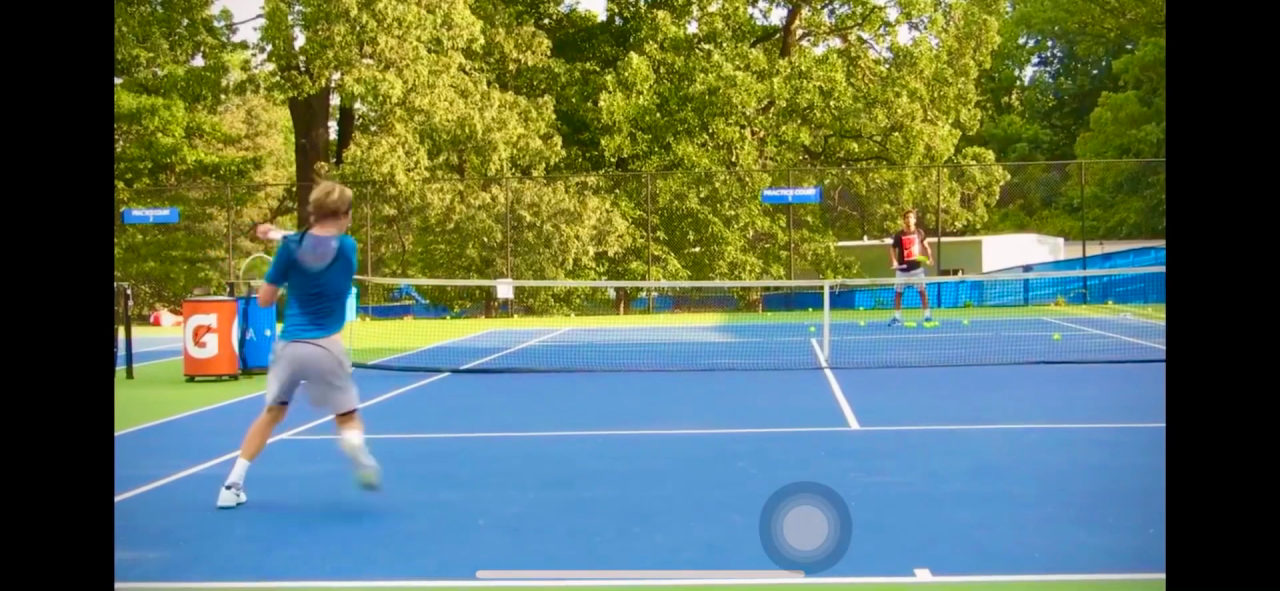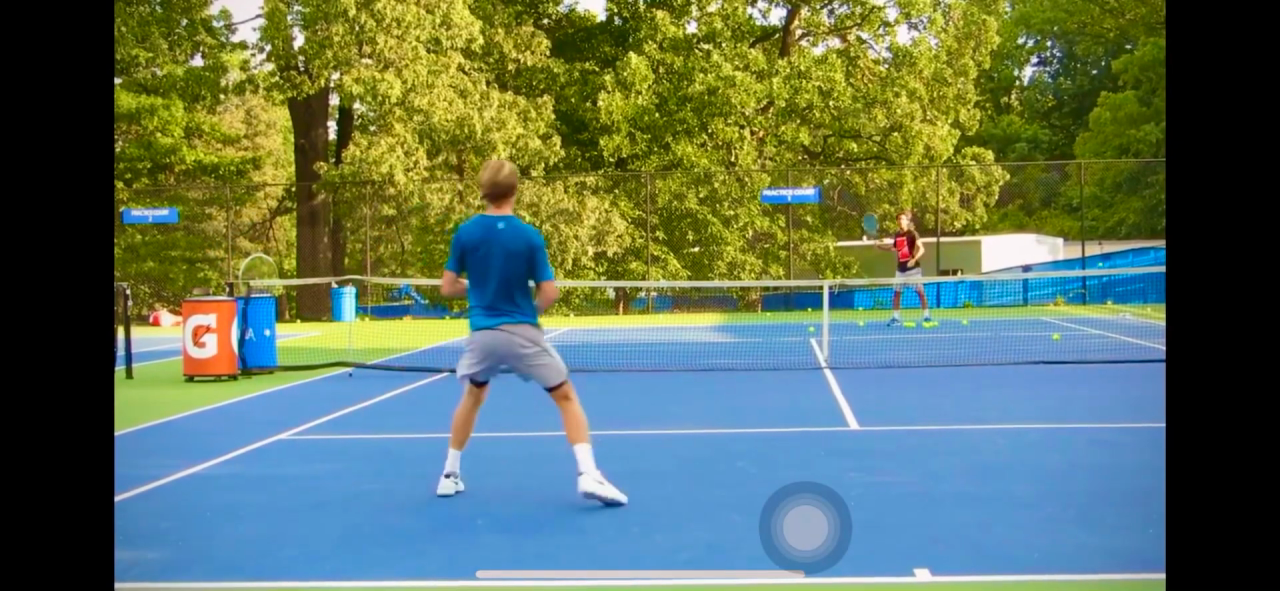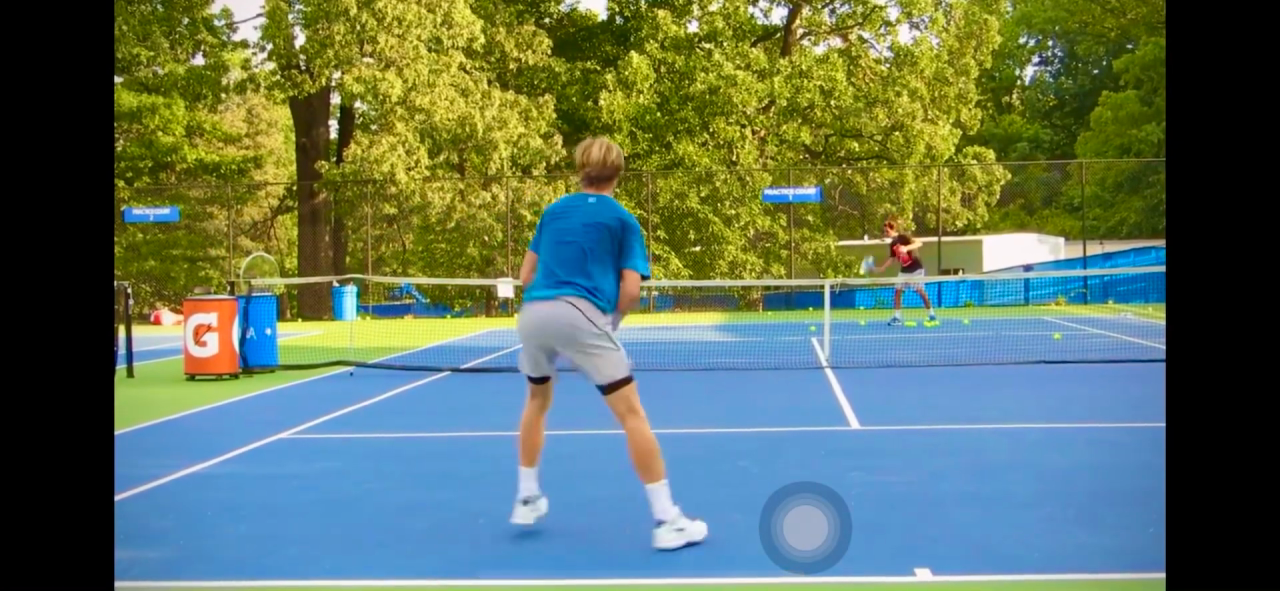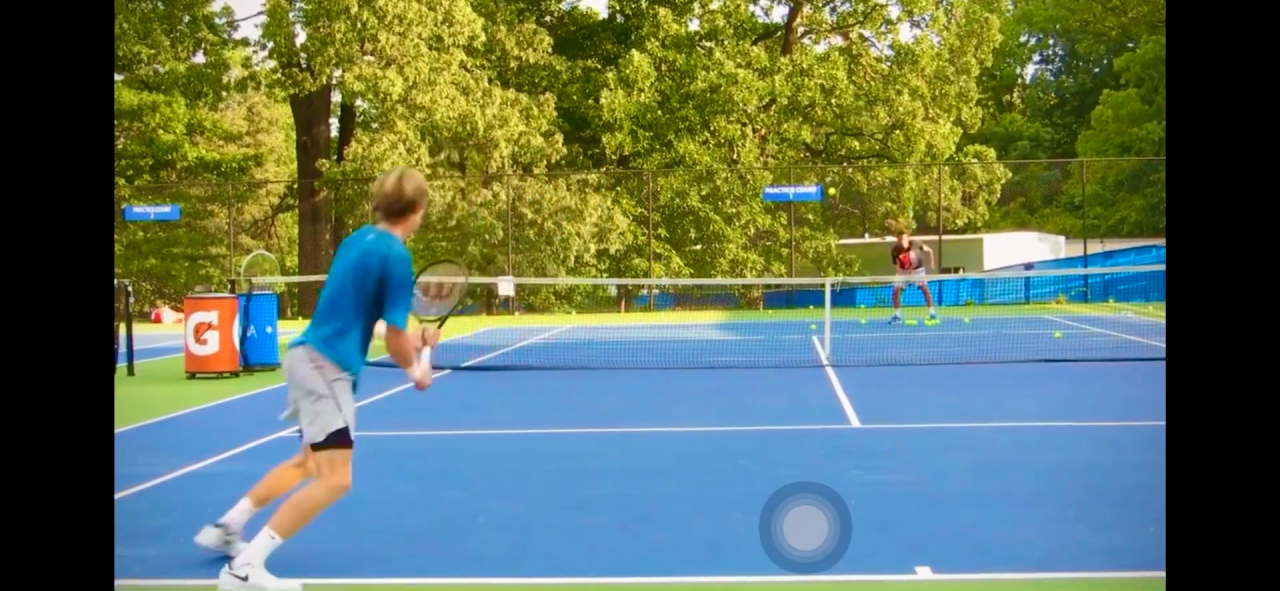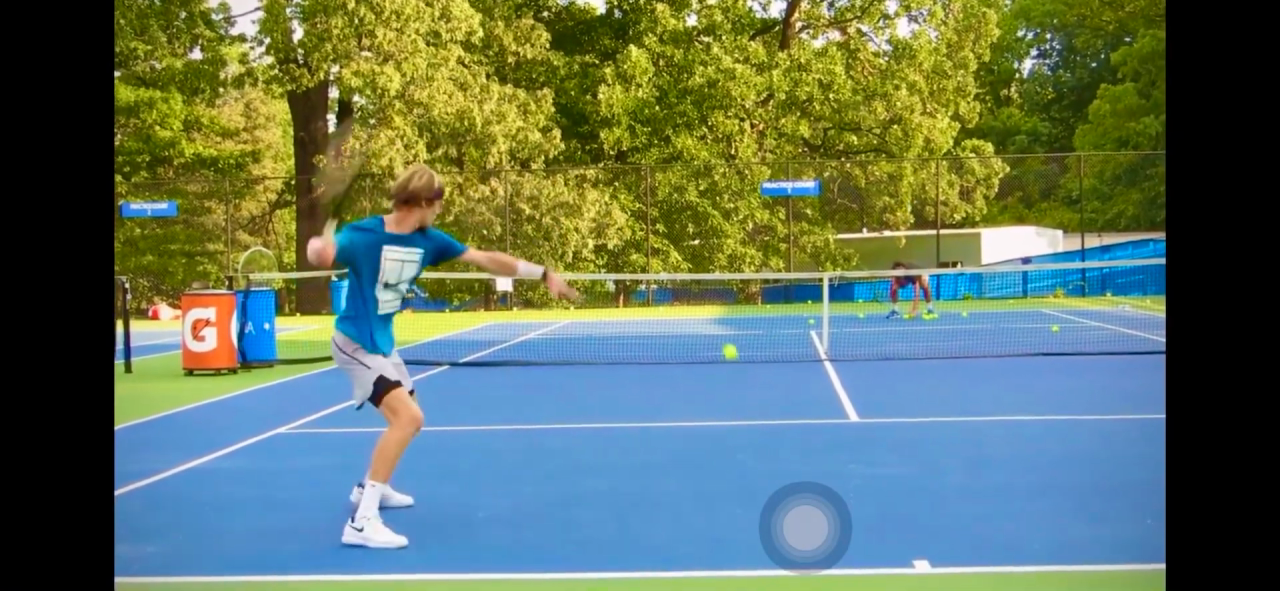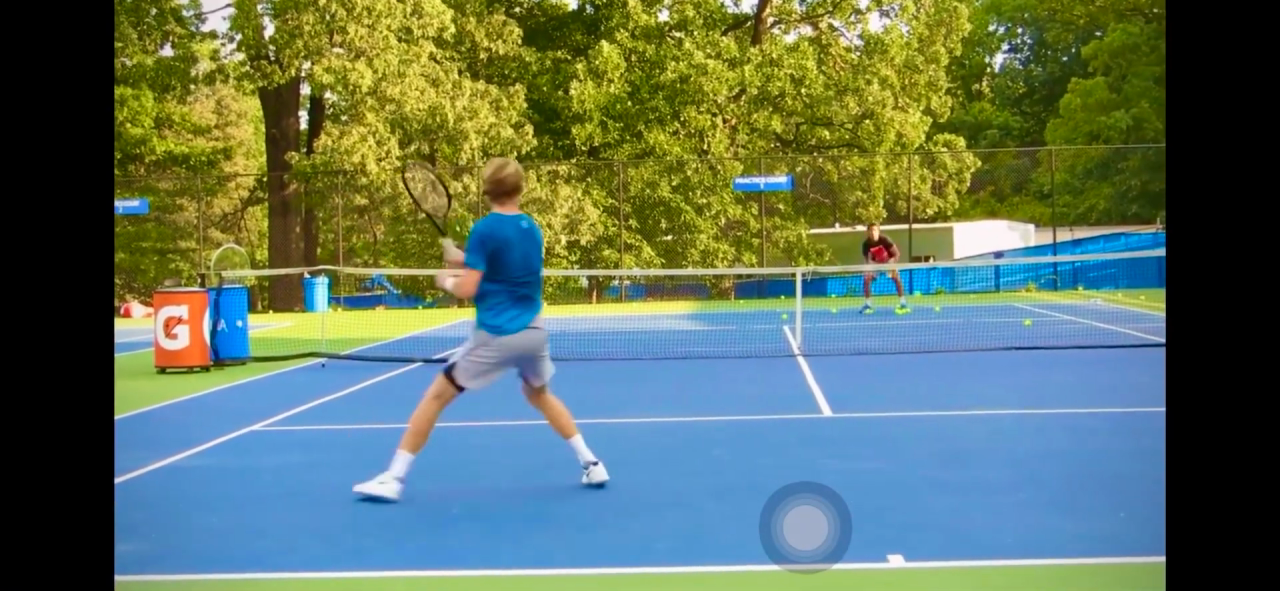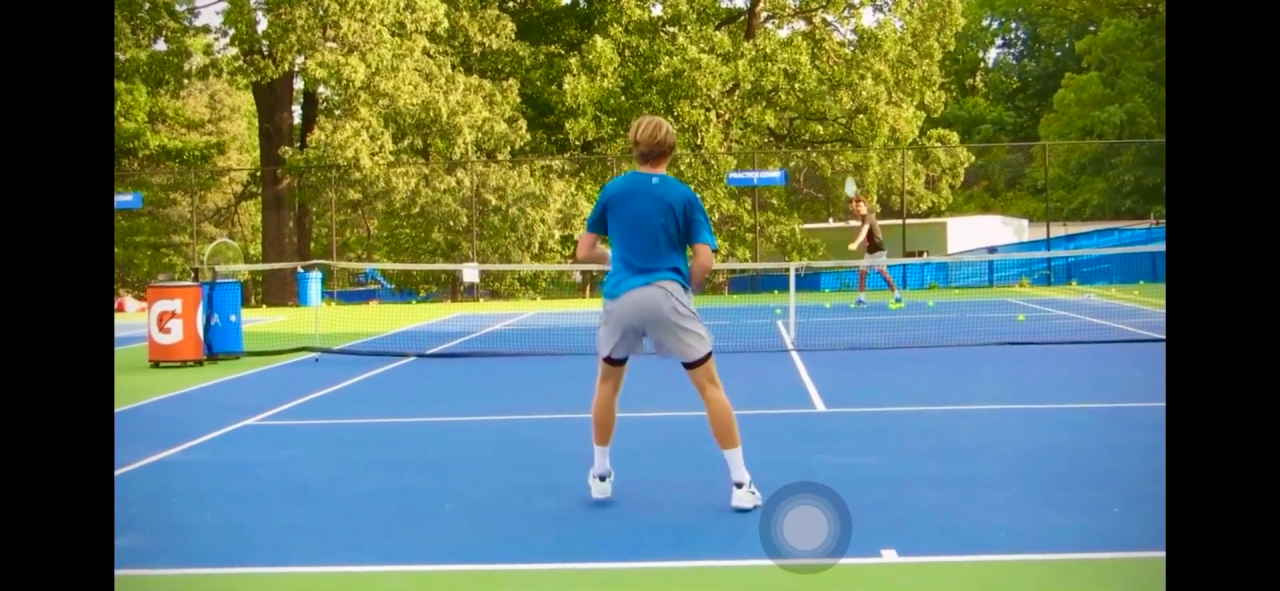
dt=0.7s
person 1, frame 1
left shoulder: (292, 250)
right shoulder: (349, 248)
left elbow: (265, 300)
right wrist: (280, 235)
left hip: (289, 347)
right hip: (326, 349)
left knee: (271, 414)
right knee: (349, 424)
left ankle: (233, 485)
right ankle: (354, 443)
person 1, frame 2
left shoulder: (466, 232)
right shoulder: (529, 236)
left elbow: (448, 286)
right elbow: (549, 295)
left hip: (483, 335)
right hip: (523, 334)
left knee: (471, 399)
right knee: (566, 398)
left ankle: (450, 475)
right ankle: (589, 477)
person 1, frame 3
left shoulder: (553, 210)
right shoulder: (623, 220)
left elbow: (526, 276)
right elbow: (631, 289)
right wrist: (609, 318)
left hip: (534, 315)
right hip: (580, 315)
left knee: (537, 403)
right knee: (632, 416)
left ankle: (527, 500)
right ankle: (667, 520)
person 1, frame 4
left shoulder: (357, 241)
right shoulder: (396, 258)
right elbow: (395, 338)
left wrist: (411, 339)
right wrist: (415, 370)
left hip: (309, 356)
right hip: (325, 369)
left knee: (308, 464)
right knee: (334, 480)
left ankle: (224, 527)
person 1, frame 5
left shoulder: (427, 240)
right shoulder: (362, 235)
left elbow: (483, 259)
right elbow: (324, 255)
left wrist: (541, 273)
right wrist: (320, 248)
left hip: (380, 342)
right hip: (355, 342)
left knee: (403, 419)
right knee: (407, 418)
left ankle: (371, 488)
right ankle: (362, 522)
person 1, frame 6
left shoulder: (484, 229)
right shoulder: (533, 228)
left elbow: (467, 289)
left wrist: (448, 280)
right wrist: (465, 258)
left hip: (495, 334)
right hip: (534, 331)
left knee: (437, 397)
right knee: (540, 395)
left ankle: (394, 478)
right ankle: (590, 463)
person 1, frame 7
left shoulder: (612, 190)
right shoulder: (685, 196)
left elbow: (584, 253)
right elbow: (704, 262)
left hip: (620, 299)
right hip: (666, 295)
left knee: (608, 382)
right knee: (709, 385)
left ankle: (601, 474)
right ankle: (741, 483)
